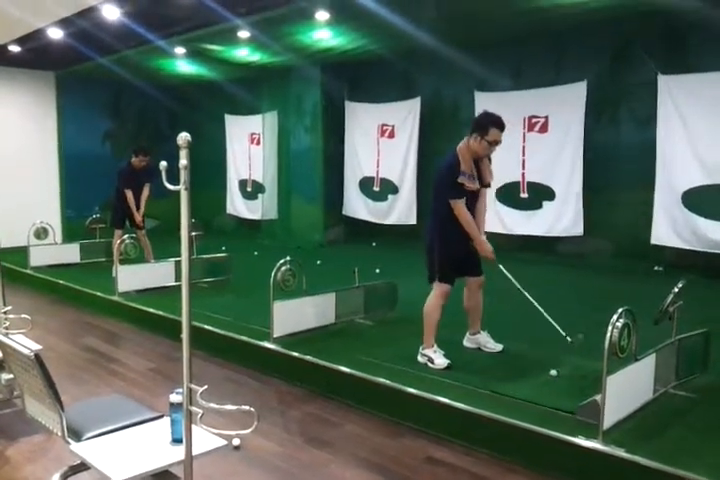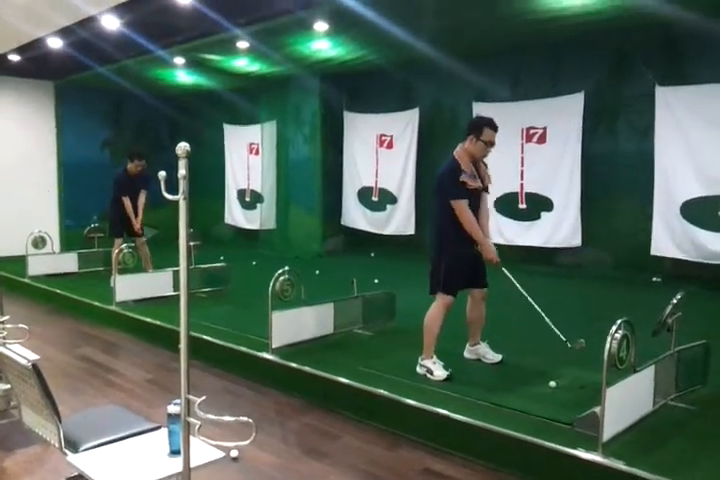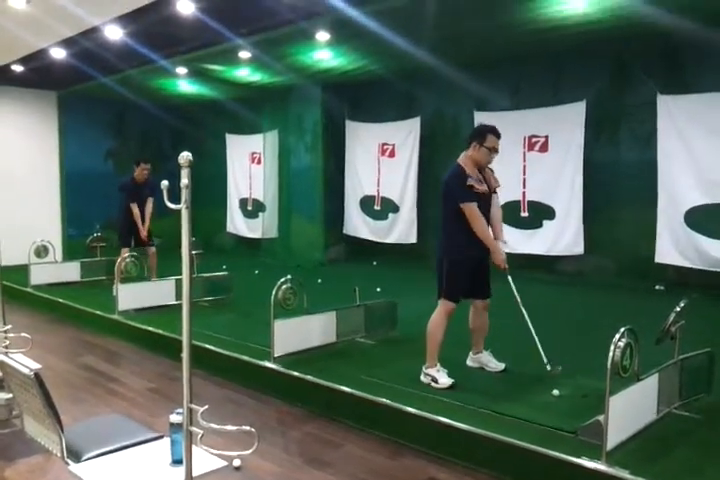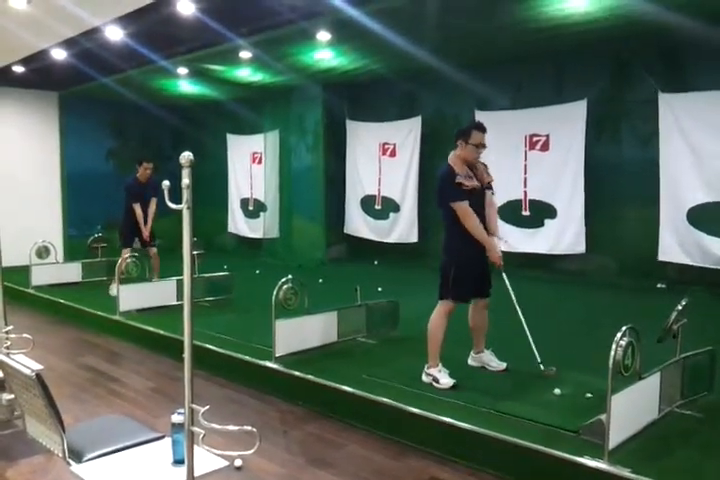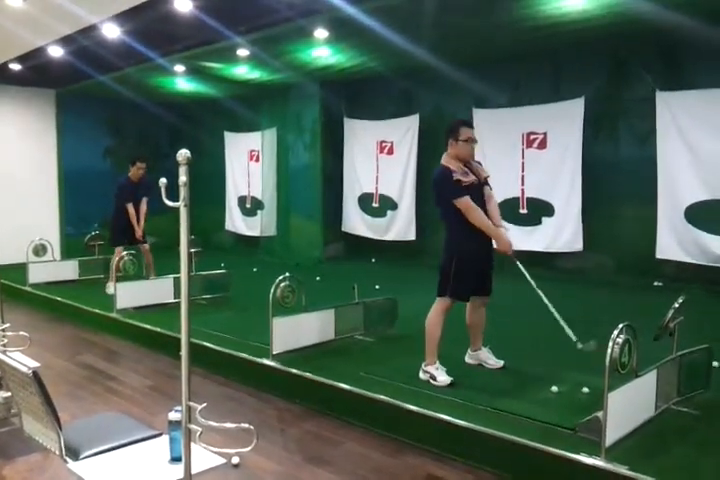
dt=0.3s
person 1, frame 1
left shoulder: (483, 161)
right shoulder: (452, 167)
left elbow: (481, 198)
right elbow: (460, 210)
left wrist: (481, 236)
right wrist: (481, 242)
left hip: (465, 235)
right hip: (444, 235)
left knee: (476, 281)
right knee: (442, 288)
left ankle: (474, 334)
right ankle: (427, 348)
person 1, frame 2
left shoulder: (479, 167)
right shoulder: (451, 170)
left elbow: (482, 204)
right elbow: (463, 212)
left wrist: (486, 240)
right wrist: (485, 245)
left hip: (471, 244)
right hip: (450, 245)
left knee: (479, 293)
right knee: (444, 299)
left ankle: (474, 345)
right ankle: (426, 359)
person 1, frame 3
left shoulder: (486, 174)
right shoulder: (457, 176)
left elbow: (494, 207)
right elbow: (473, 216)
left wrist: (499, 242)
right wrist: (494, 248)
left hip: (478, 251)
right hip: (454, 252)
left knee: (482, 302)
right knee: (447, 305)
left ankle: (477, 354)
right ankle: (430, 367)
person 1, frame 4
left shoulder: (481, 171)
right shoulder: (448, 175)
left elbow: (488, 203)
right elbow: (466, 214)
left wrist: (494, 238)
right wrist: (489, 246)
left hip: (479, 249)
right hip: (458, 250)
left knee: (481, 300)
right knee: (447, 304)
left ankle: (479, 353)
right ankle: (432, 368)
person 1, frame 5
left shoulder: (476, 168)
right shoulder: (444, 175)
left elbow: (489, 198)
right elbow: (469, 209)
left wrist: (500, 228)
right wrist: (497, 236)
left hip: (481, 245)
right hip: (460, 248)
left knee: (480, 298)
right knee: (444, 301)
left ankle: (476, 350)
right ankle: (429, 365)
person 2, frame 1
left shoulder: (148, 170)
right shoulder: (124, 171)
left elbow: (146, 190)
right elbow: (128, 194)
left wrist: (141, 210)
right wrist: (135, 214)
left hip: (137, 204)
right hip: (121, 204)
left knee: (142, 233)
right knee: (118, 233)
left ankle: (151, 261)
right ankle: (116, 265)
person 2, frame 2
left shoulder: (144, 176)
right shoulder: (120, 178)
left elbow: (142, 196)
right elbow: (126, 201)
left wrist: (139, 218)
right wrist: (133, 221)
left hip: (134, 212)
right hip: (118, 212)
left knee: (141, 241)
right knee: (118, 242)
left ankle: (150, 271)
right ankle: (114, 275)
person 2, frame 3
left shoulder: (151, 184)
right shoulder: (127, 185)
left elbow: (149, 204)
right elbow: (134, 208)
left wrist: (146, 226)
right wrist: (141, 229)
left hip: (143, 223)
right hip: (127, 222)
left knee: (152, 251)
right knee: (125, 253)
left ankle: (154, 280)
right ankle: (117, 283)
person 2, frame 4
left shoulder: (153, 184)
right shoulder: (131, 185)
left elbow: (152, 205)
right elbow: (137, 208)
left wrist: (148, 226)
right wrist: (143, 229)
left hip: (146, 223)
right hip: (129, 223)
left knee: (154, 251)
right knee: (126, 253)
left ankle: (156, 281)
right ankle: (114, 284)
person 2, frame 5
left shoulder: (144, 183)
right shoulder: (123, 184)
left elbow: (143, 204)
right elbow: (130, 208)
left wrist: (141, 225)
right wrist: (136, 229)
left hip: (136, 220)
right hip: (120, 221)
left knee: (146, 248)
right knee: (119, 251)
left ankle: (152, 277)
right ankle: (111, 282)
